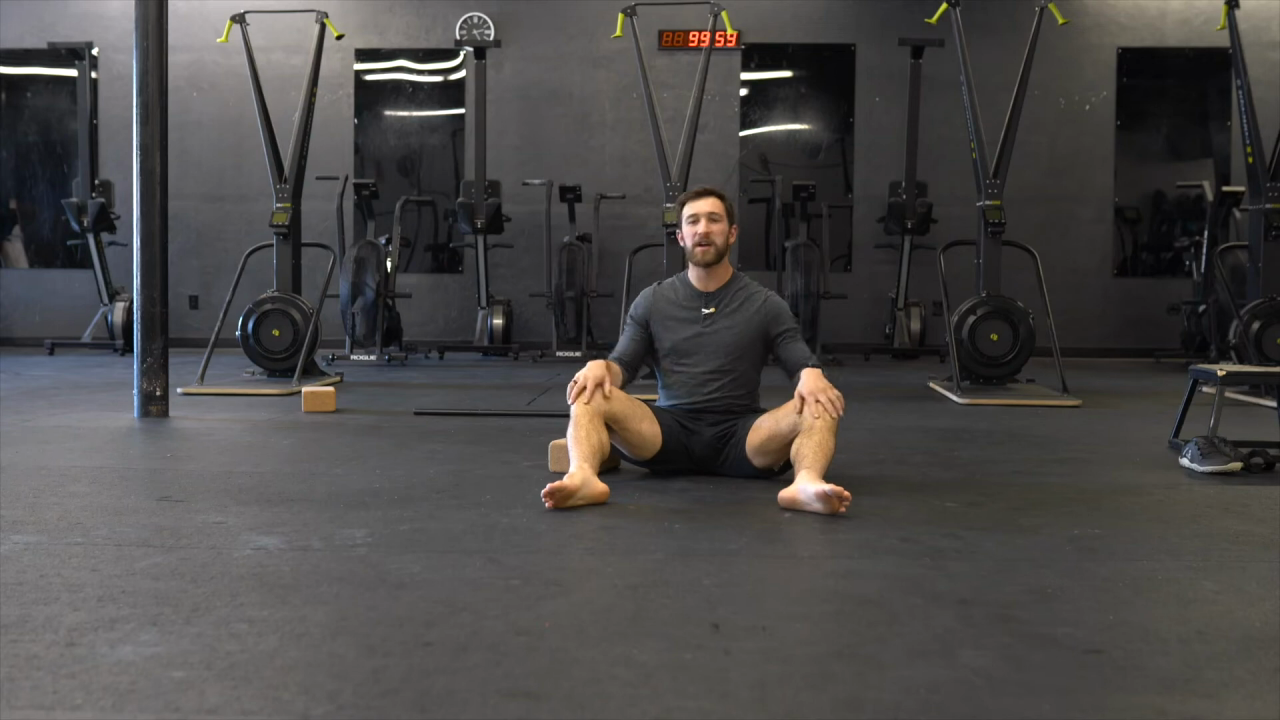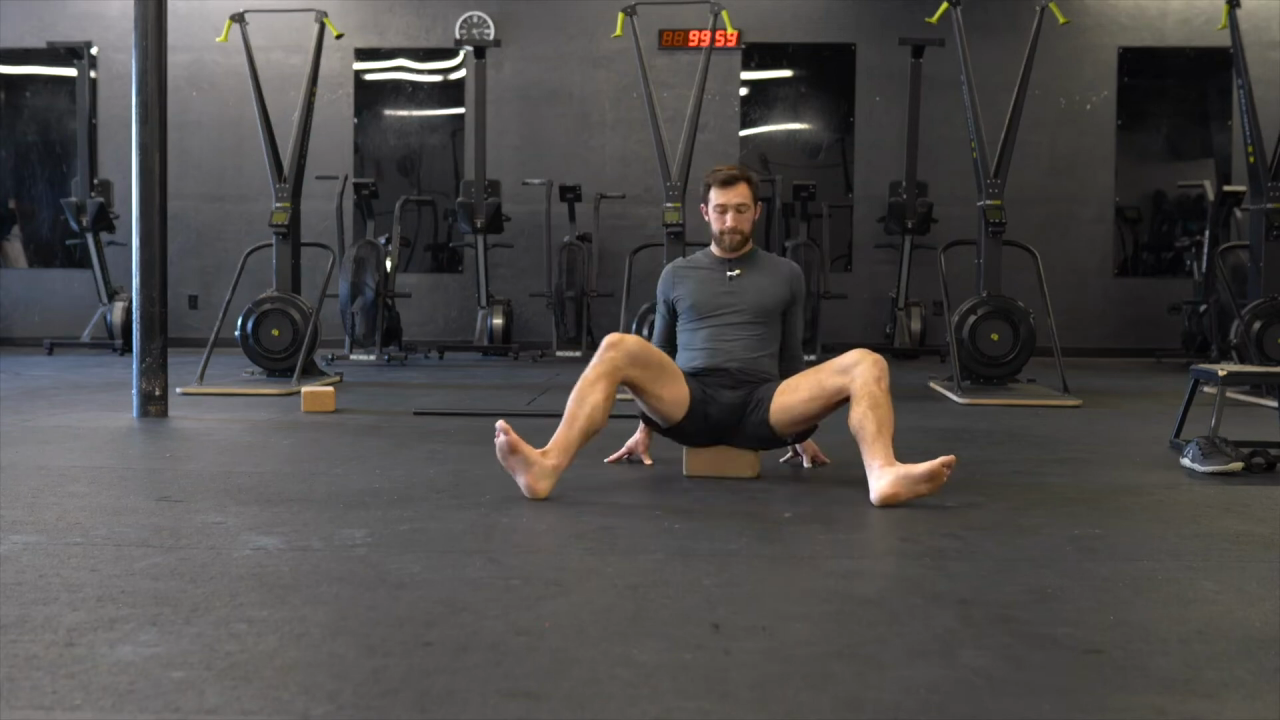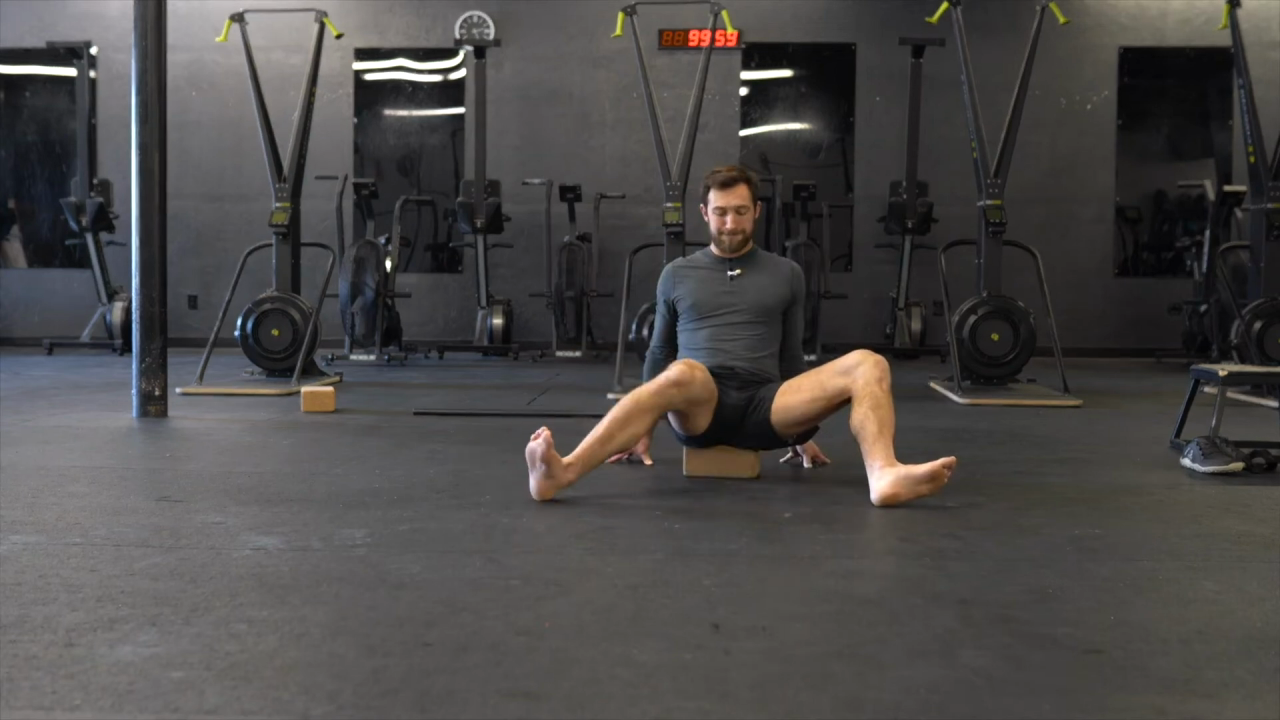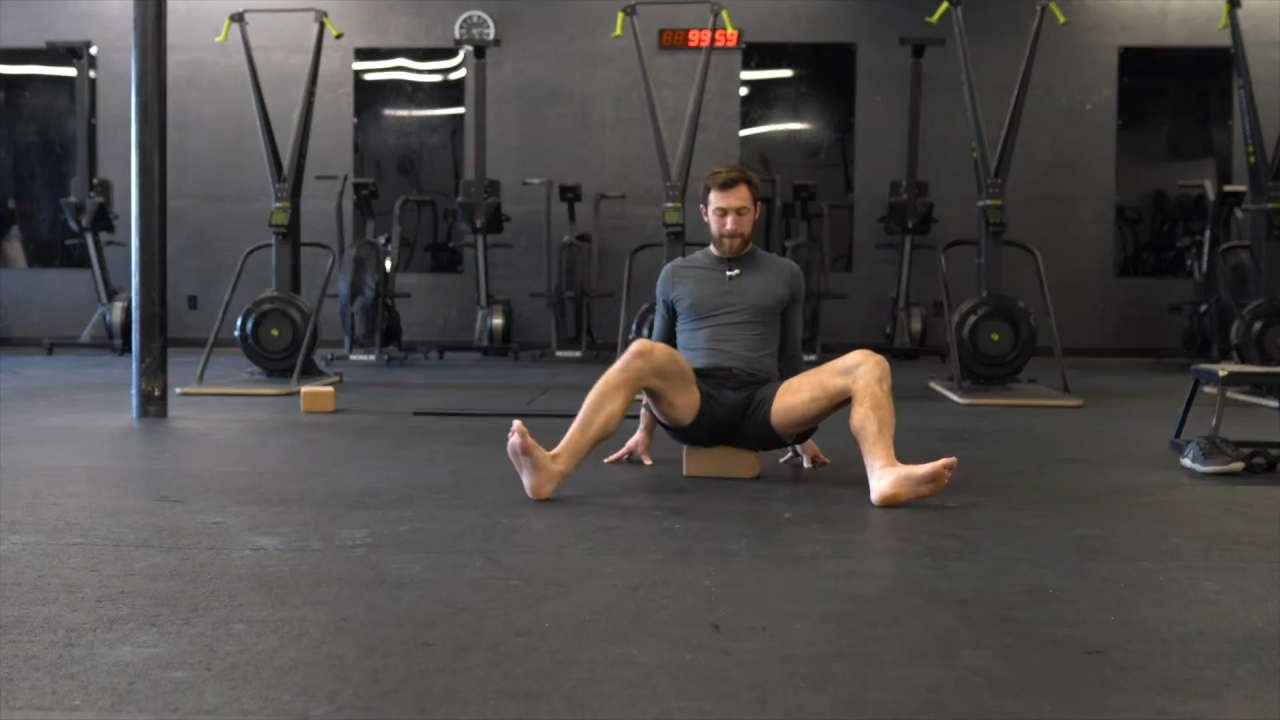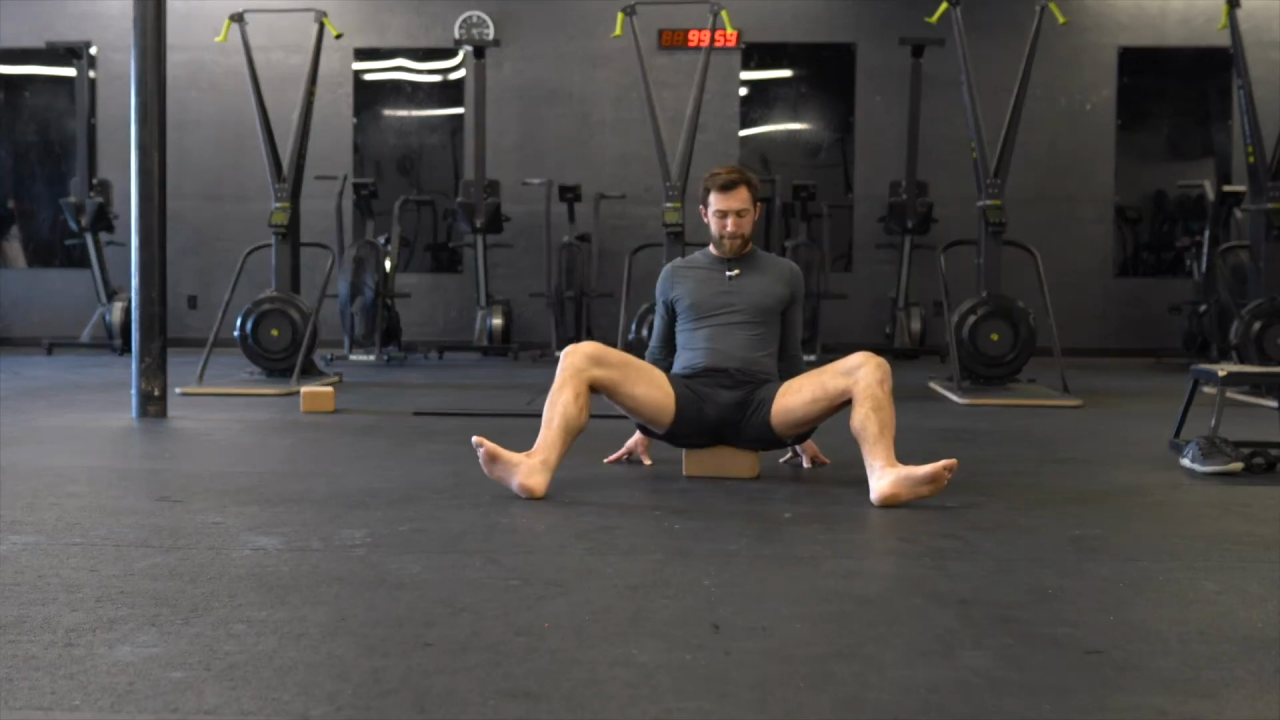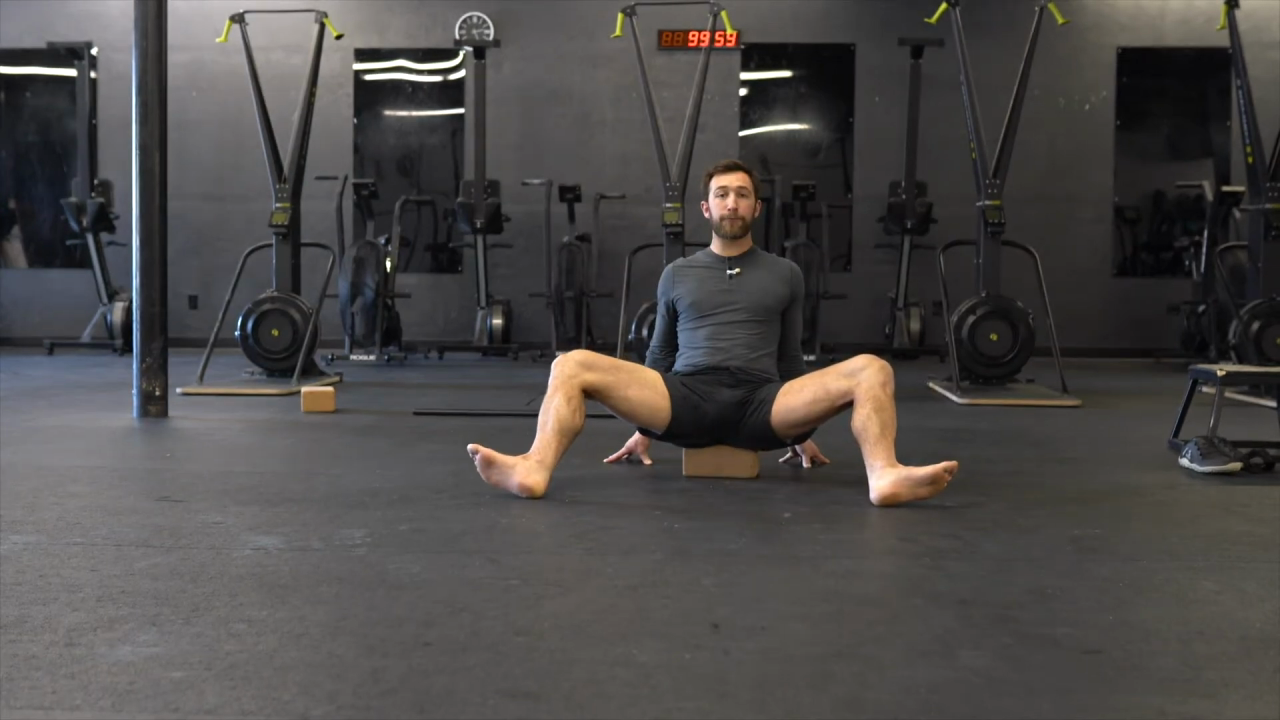
dt=0.5s
person 1, frame 1
left shoulder: (764, 304)
right shoulder: (653, 302)
left elbow: (803, 364)
right elbow: (622, 368)
left wrist: (810, 374)
right wrist: (600, 367)
left hip: (740, 434)
right hip: (670, 432)
left knee: (822, 403)
right knee: (589, 394)
left ankle: (806, 484)
right ankle: (583, 479)
person 1, frame 2
left shoulder: (785, 274)
right shoulder: (677, 275)
left elbow: (791, 357)
right elbow: (662, 356)
left wrist: (801, 428)
right wrist: (647, 426)
left hip: (760, 406)
right hip: (692, 405)
left knee: (866, 364)
right knee: (618, 348)
left ankle: (883, 475)
right ankle: (548, 467)
person 1, frame 3
left shoulder: (785, 274)
right shoulder: (677, 274)
right elbow: (661, 354)
left wrist: (802, 430)
right wrist: (644, 428)
left hip: (762, 406)
right hip: (697, 408)
left knee: (868, 365)
right knee: (686, 374)
left ankle: (884, 475)
right ankle: (562, 473)
person 1, frame 4
left shoulder: (785, 274)
right shoulder: (676, 274)
left elbow: (789, 358)
right elbow: (657, 356)
left wrist: (800, 428)
right wrist: (644, 429)
left hip: (761, 407)
right hip: (691, 404)
left knee: (867, 365)
right knee: (644, 354)
left ankle: (884, 475)
right ankle: (554, 469)
person 1, frame 5
left shoulder: (785, 275)
right shoulder: (676, 275)
left elbow: (789, 359)
right elbow: (659, 356)
left wrist: (801, 430)
right wrist: (642, 426)
left hip: (758, 405)
right hip: (688, 402)
left knee: (869, 367)
right knee: (579, 358)
left ankle: (884, 477)
right ankle: (537, 469)
person 1, frame 6
left shoulder: (785, 275)
right shoulder: (677, 275)
left elbow: (789, 358)
right elbow: (661, 355)
left wrist: (800, 428)
right wrist: (643, 426)
left hip: (758, 405)
right hip: (688, 399)
left knee: (872, 371)
right knee: (572, 366)
left ankle: (884, 475)
right ankle: (535, 469)
